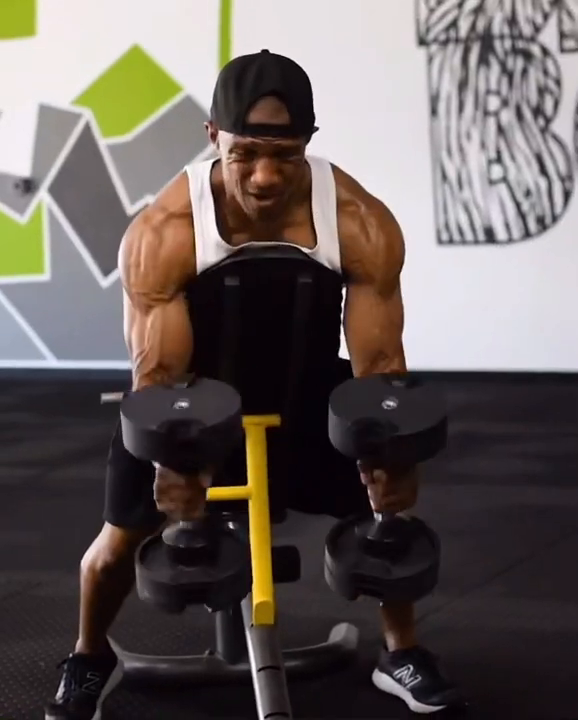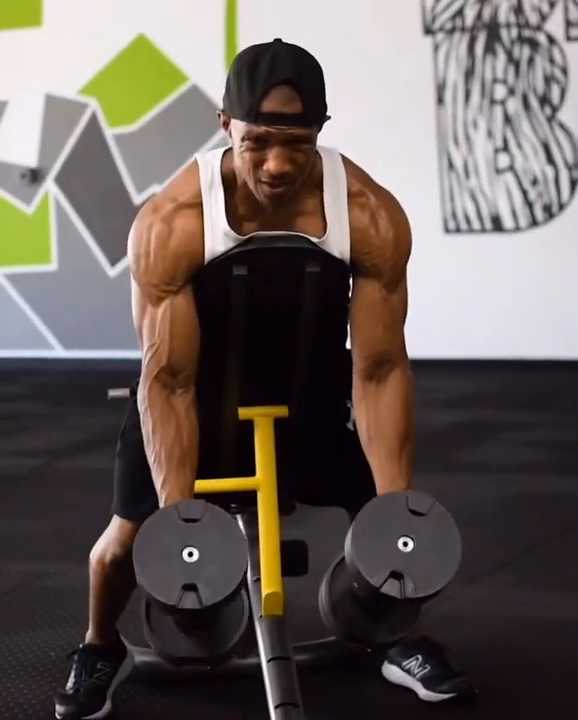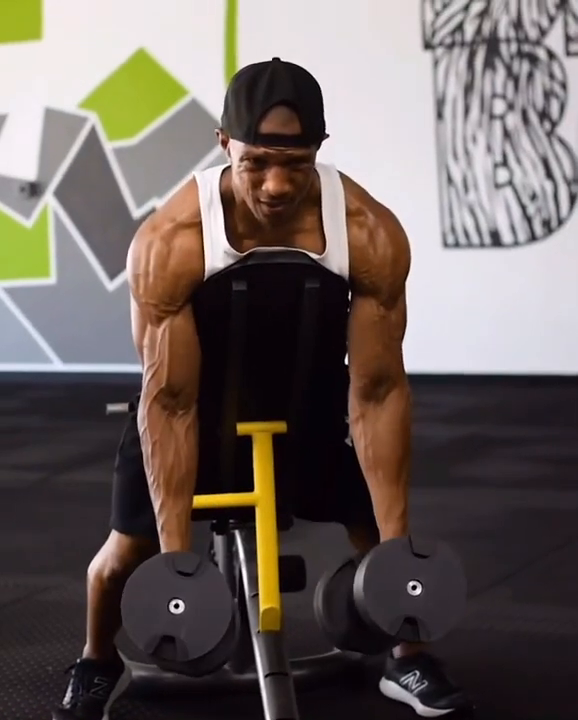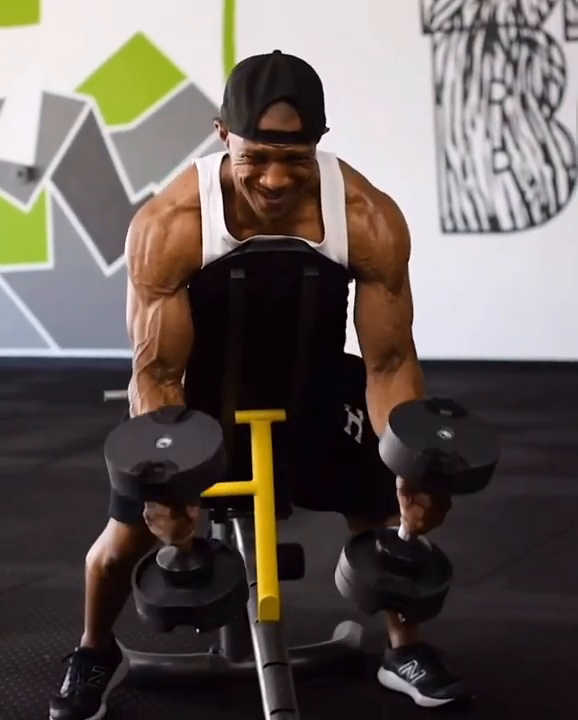
dt=0.4s
person 1, frame 1
left shoulder: (362, 223)
right shoulder: (160, 232)
left elbow: (378, 361)
right elbow: (156, 378)
right wrist: (168, 460)
left knee: (380, 523)
right knee: (121, 541)
left ankle: (401, 656)
right ankle: (91, 660)
person 1, frame 2
left shoulder: (371, 215)
right shoulder: (168, 223)
left elbow: (379, 368)
right elbow: (169, 380)
right hip: (203, 374)
right knee: (131, 532)
left ankle: (408, 645)
right ankle: (101, 651)
person 1, frame 3
left shoulder: (371, 235)
right shoulder: (167, 242)
left elbow: (376, 392)
right elbow: (170, 402)
left wrist: (396, 538)
right wrist: (176, 552)
right hip: (199, 390)
left knee: (380, 535)
right knee: (129, 550)
left ankle: (407, 662)
right ankle: (98, 666)
person 1, frame 4
left shoulder: (370, 220)
right shoulder: (167, 224)
left elbow: (388, 363)
right elbow: (157, 372)
right hip: (200, 377)
left knee: (386, 520)
right knee: (127, 534)
left ankle: (406, 652)
right ankle: (96, 655)
